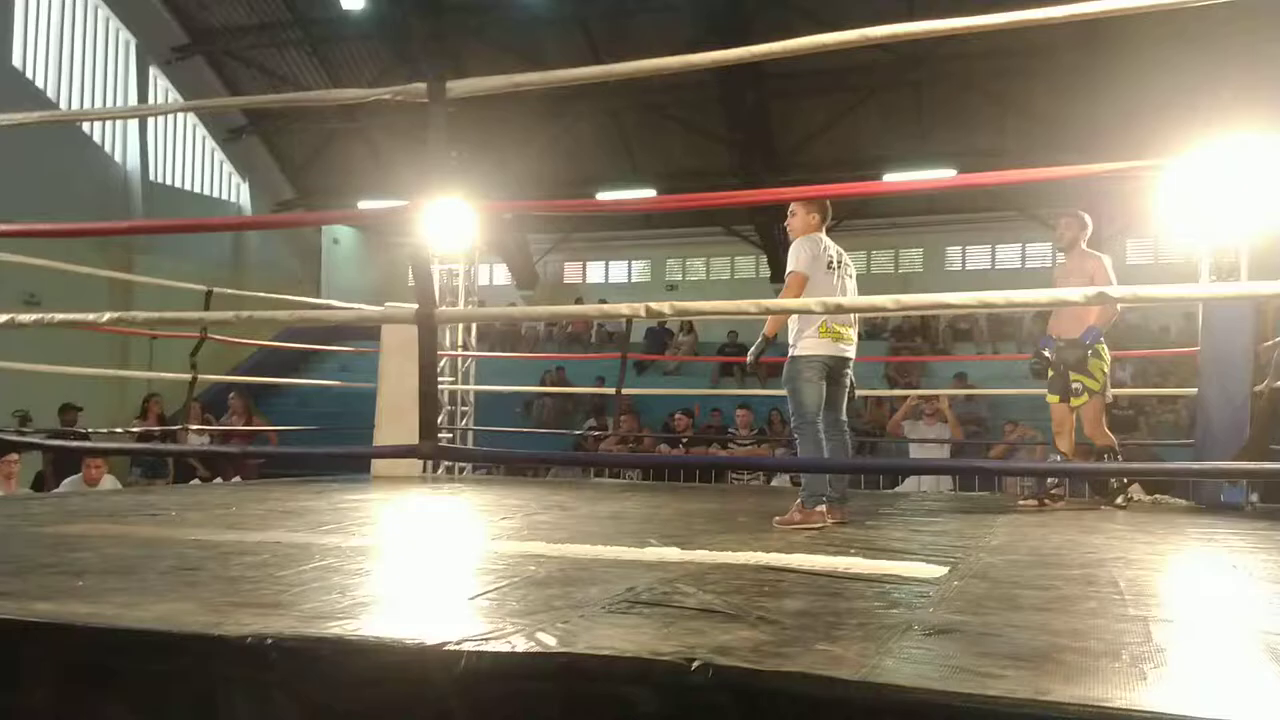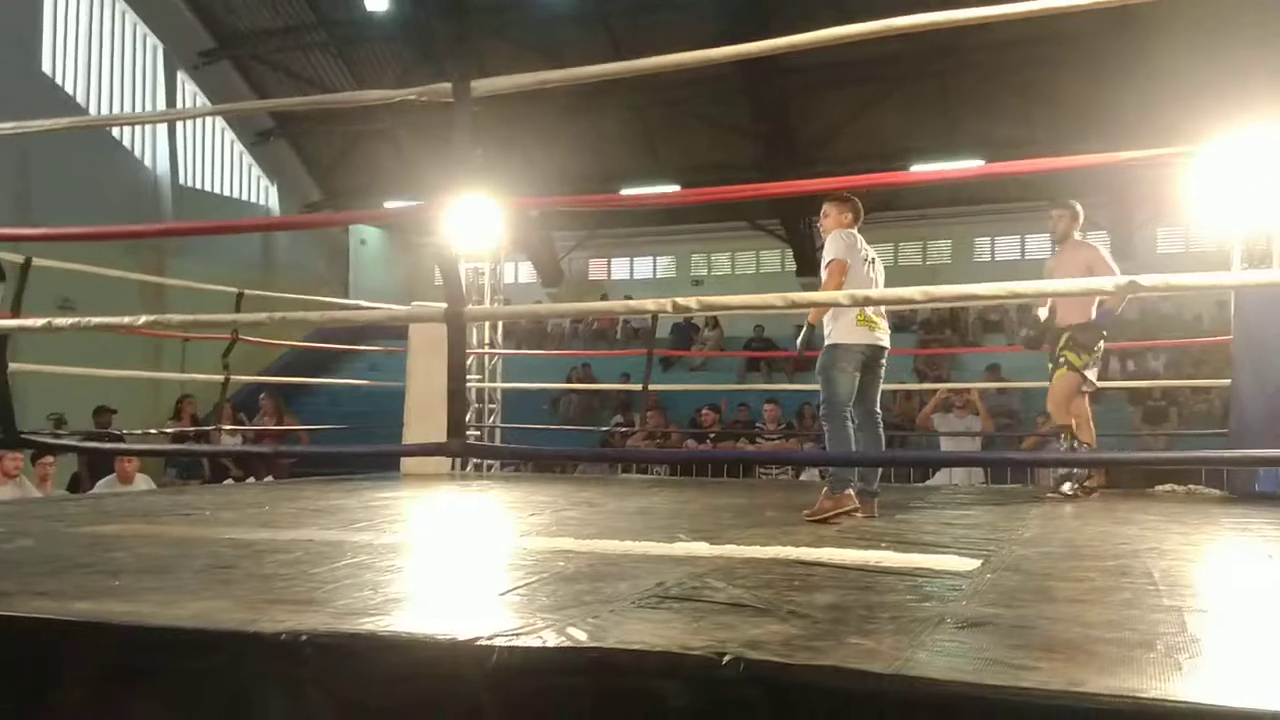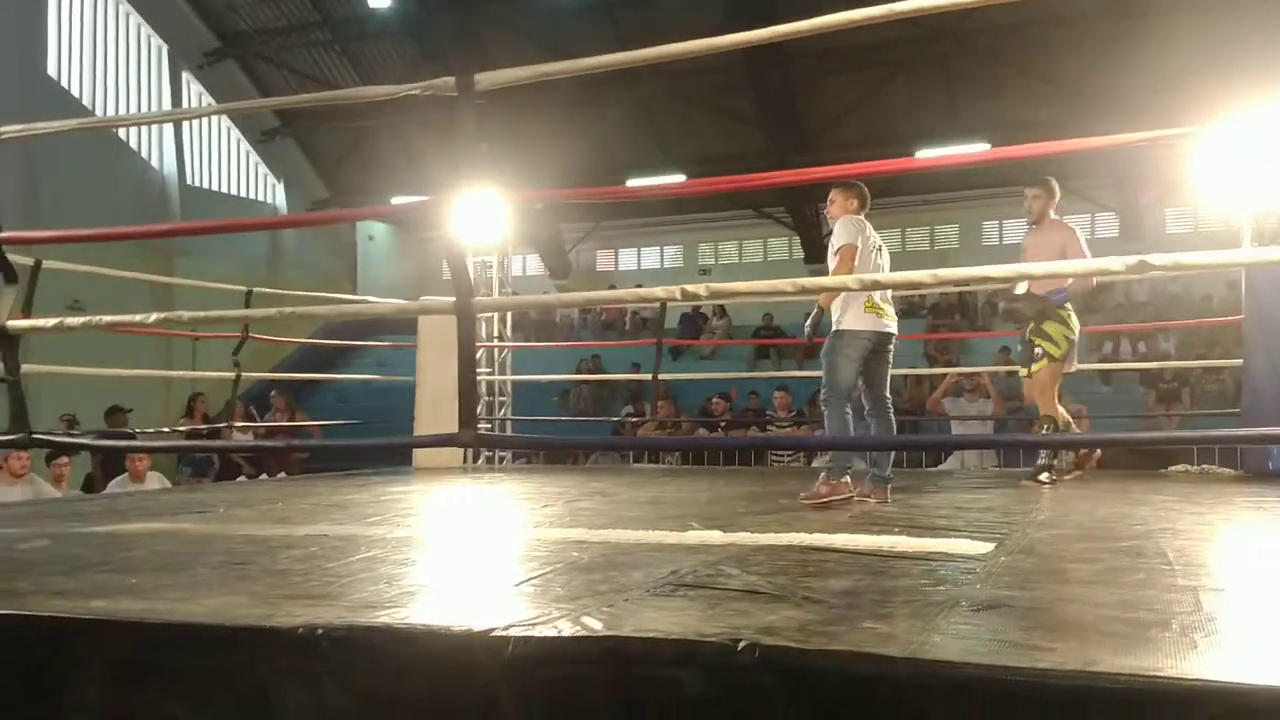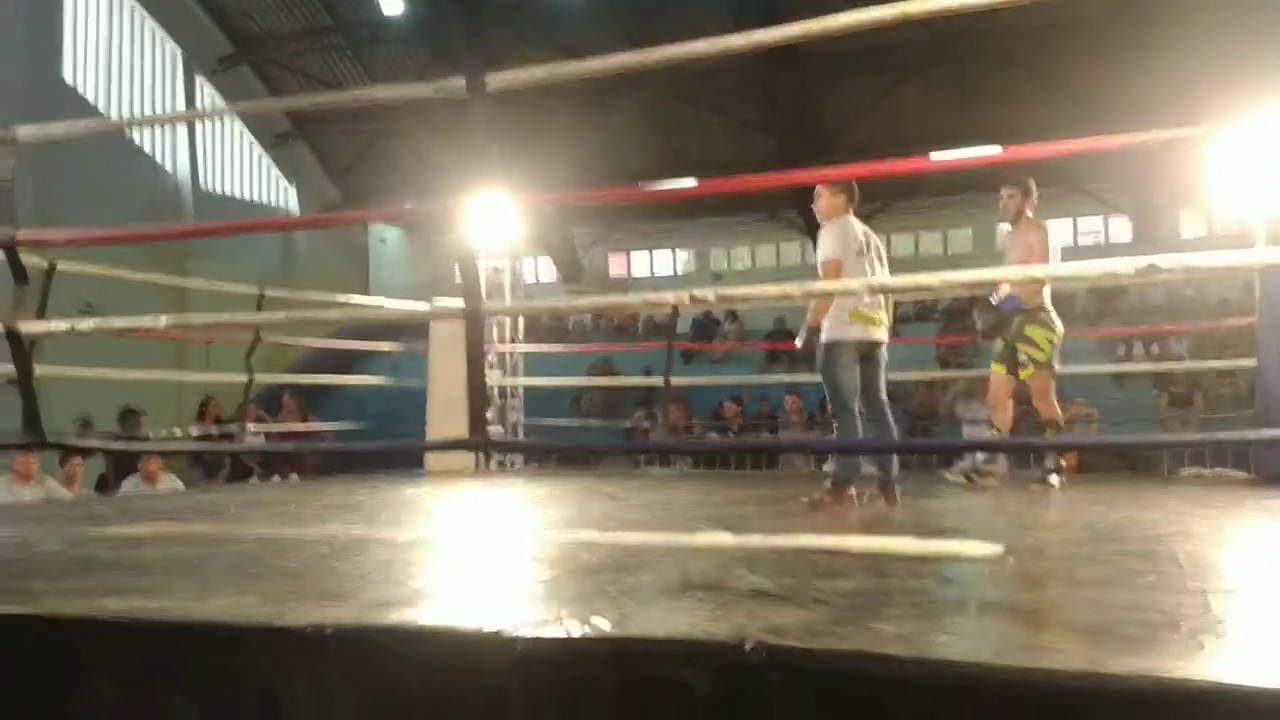
dt=0.4s
person 1, frame 1
left shoulder: (805, 244)
right shoulder: (843, 257)
left elbow: (792, 292)
left wrist: (764, 338)
right wrist: (847, 363)
left hip: (810, 348)
right hip: (842, 349)
left knee: (807, 425)
right knee: (835, 426)
left ankle: (812, 505)
right ankle: (835, 503)
person 1, frame 2
left shoulder: (840, 239)
right shoulder: (871, 255)
left elbow: (834, 280)
left wrist: (809, 324)
left hip: (848, 338)
right hip: (876, 339)
left knee: (835, 412)
right knee: (868, 418)
left ankle: (840, 489)
right ankle: (867, 496)
person 1, frame 3
left shoulder: (849, 225)
right shoulder: (876, 241)
left elbow: (846, 265)
left wrist: (819, 309)
left hip: (855, 325)
right hip: (883, 325)
left knee: (836, 399)
right knee: (879, 405)
left ankle: (837, 477)
right ankle: (879, 482)
person 1, frame 4
left shoulder: (834, 230)
right shoulder: (871, 237)
left elbow: (830, 280)
right elbow: (885, 292)
left wrist: (810, 327)
left hip: (843, 333)
right hip: (874, 332)
left knee: (845, 410)
right knee: (878, 408)
left ankle: (843, 488)
right ankle: (888, 485)
person 2, frame 1
left shoulder: (1096, 262)
right shoulder: (1060, 270)
left elbow: (1111, 308)
left wrist: (1085, 343)
right wrist: (1044, 348)
left hip: (1086, 352)
right hip: (1061, 351)
left knee: (1094, 427)
right knee: (1060, 426)
left ankle: (1119, 488)
right ankle: (1054, 487)
person 2, frame 2
left shoulder: (1091, 253)
right shoulder: (1053, 261)
left elbow: (1119, 290)
right elbow: (1046, 302)
left wrist: (1098, 325)
right wrist: (1038, 323)
left hip: (1081, 339)
right hip: (1058, 338)
left knee: (1056, 404)
right knee: (1077, 412)
left ankle: (1068, 473)
right ankle: (1086, 479)
person 2, frame 3
left shoulder: (1066, 233)
right shoulder: (1029, 239)
left elbow: (1087, 279)
left wrist: (1047, 301)
right wrist: (1019, 297)
left hip: (1056, 319)
right hip: (1033, 322)
left knee: (1043, 395)
right knee: (1040, 397)
left ankle: (1046, 463)
person 2, frame 4
left shoulder: (1038, 232)
right shoulder: (1010, 238)
left elbow: (1037, 281)
left wrist: (1001, 310)
right wrist: (994, 304)
left hip: (1036, 322)
right hip: (1014, 325)
left knee: (1042, 398)
right knee: (997, 396)
left ankle: (1055, 467)
right ankle: (993, 463)
